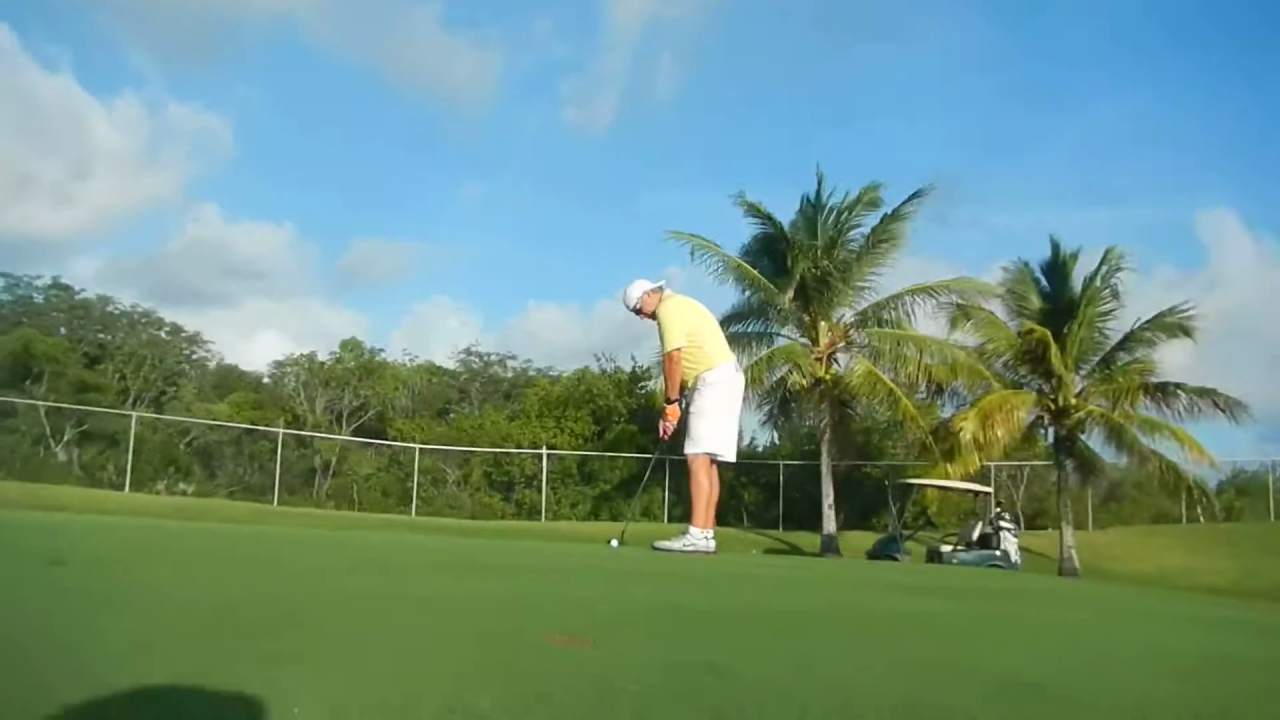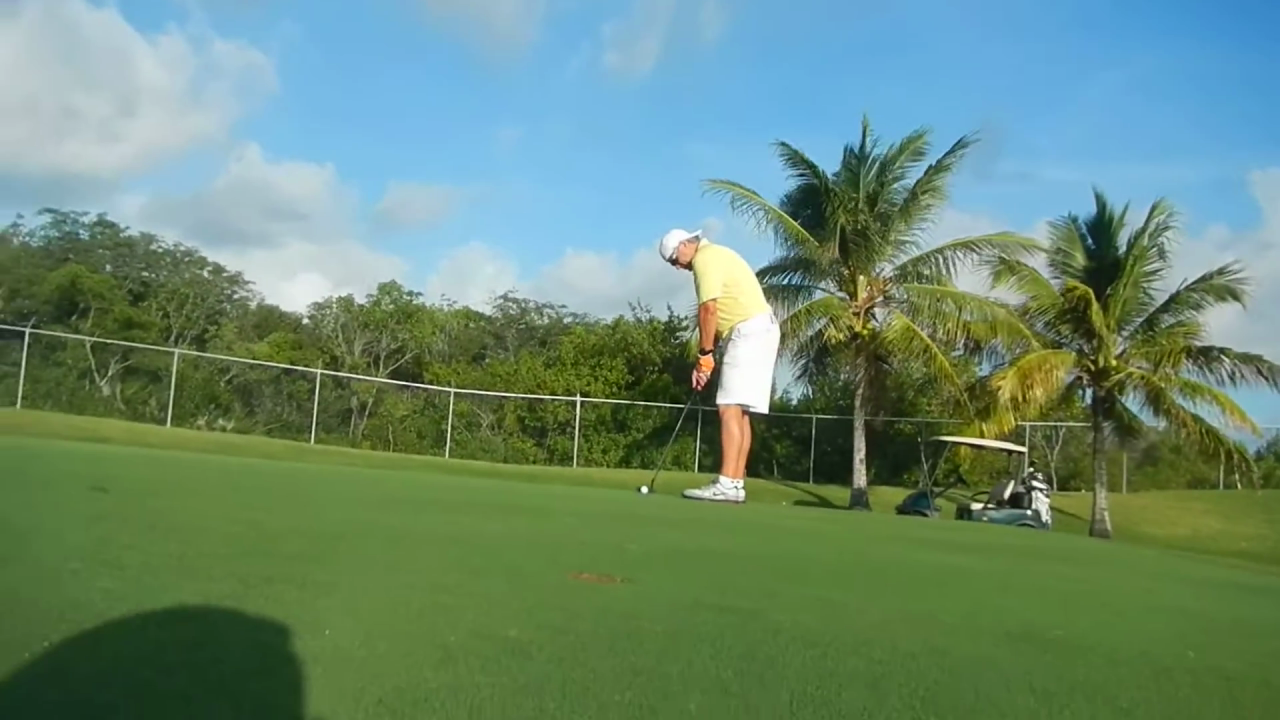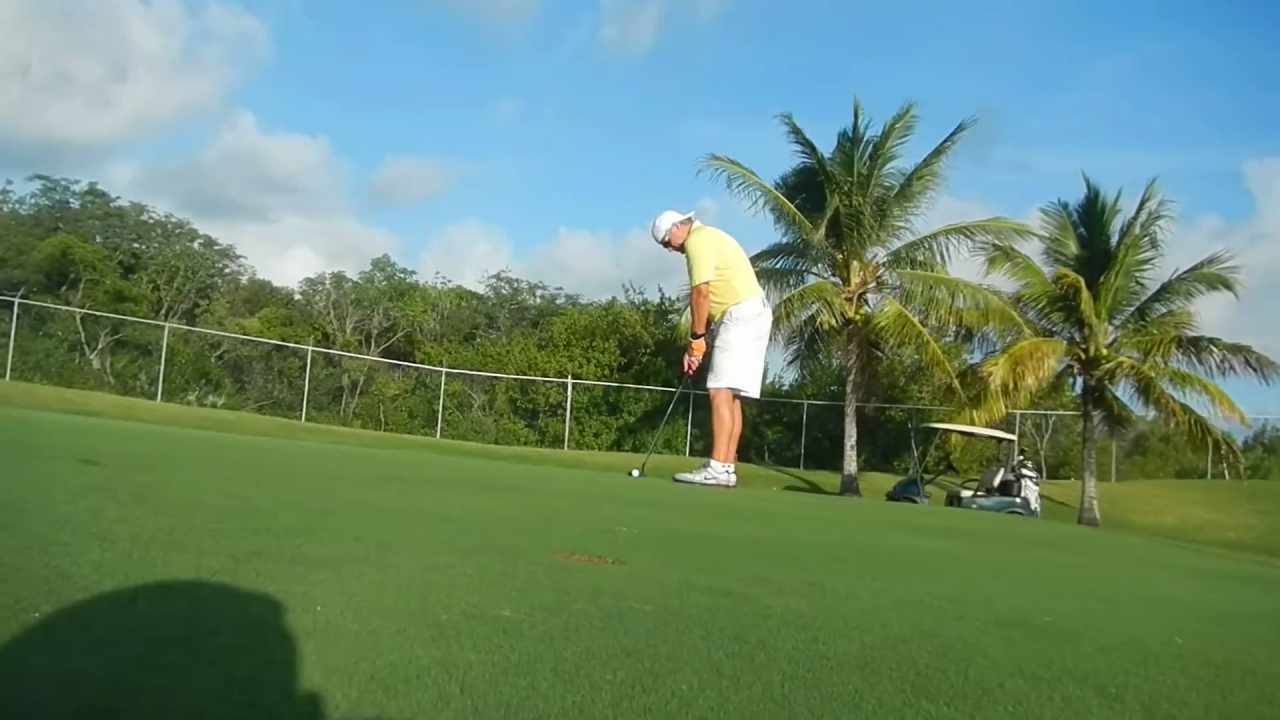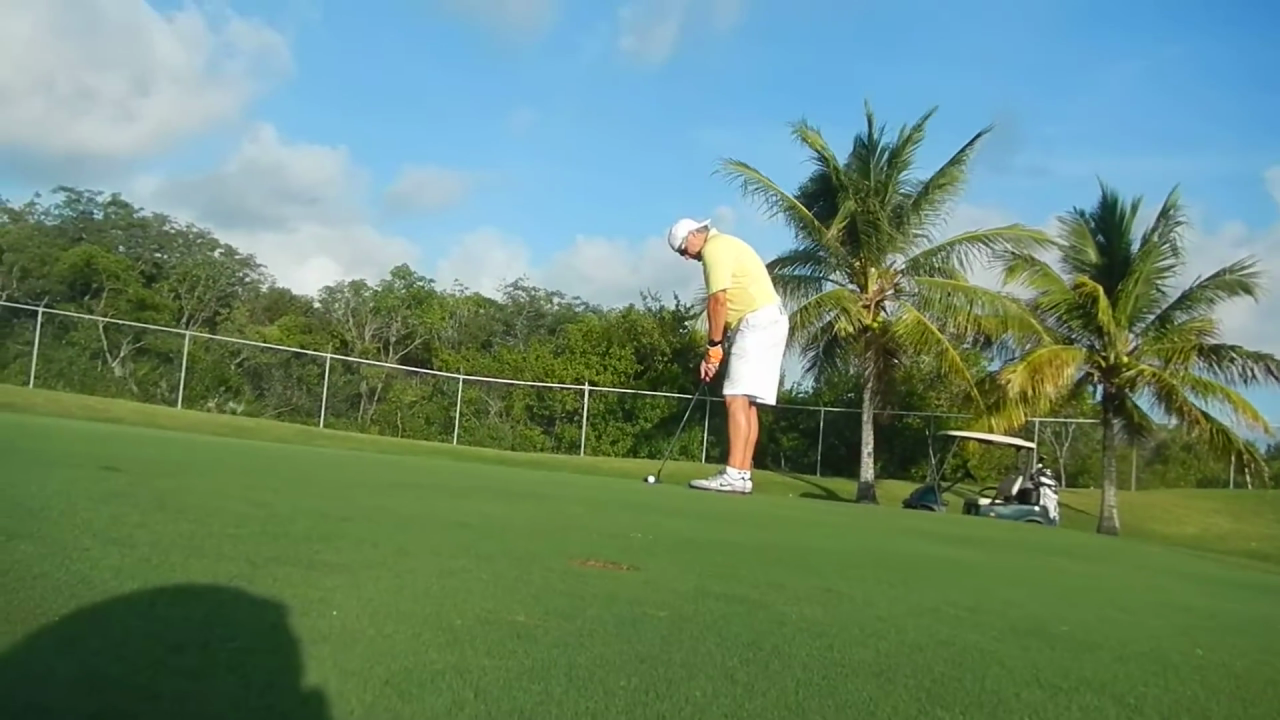
dt=0.3s
person 1, frame 1
left shoulder: (669, 308)
right shoulder: (677, 306)
left elbow: (673, 360)
right elbow: (683, 362)
left wrist: (670, 405)
right wrist: (674, 405)
left hip: (715, 380)
right hip: (718, 380)
left knee: (698, 457)
right knee: (706, 460)
left ankle: (697, 534)
right ankle: (705, 533)
person 1, frame 2
left shoulder: (705, 257)
right shoulder: (713, 256)
left elbow: (708, 310)
right elbow: (718, 313)
left wrist: (704, 355)
right wrist: (708, 355)
left hip: (750, 331)
right hip: (754, 332)
left knee: (731, 408)
right knee: (739, 410)
left ankle: (726, 484)
right ankle: (736, 483)
person 1, frame 3
left shoulder: (698, 240)
right shoulder: (706, 239)
left elbow: (701, 294)
right elbow: (710, 297)
left wrist: (696, 339)
right wrist: (700, 339)
left hip: (741, 315)
right hip: (746, 315)
left knee: (721, 391)
right knee: (730, 394)
left ankle: (717, 468)
right ankle: (726, 467)
person 1, frame 4
left shoulder: (714, 247)
right shoulder: (722, 247)
left elbow: (718, 301)
right elbow: (727, 303)
left wrist: (713, 347)
right wrist: (716, 347)
left hip: (759, 322)
right hip: (762, 323)
left knee: (737, 398)
right knee: (746, 401)
left ankle: (733, 474)
right ankle: (743, 474)
